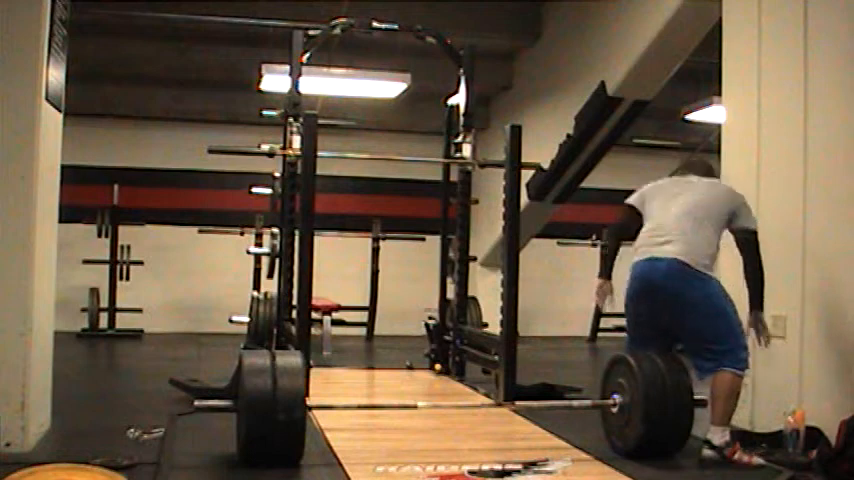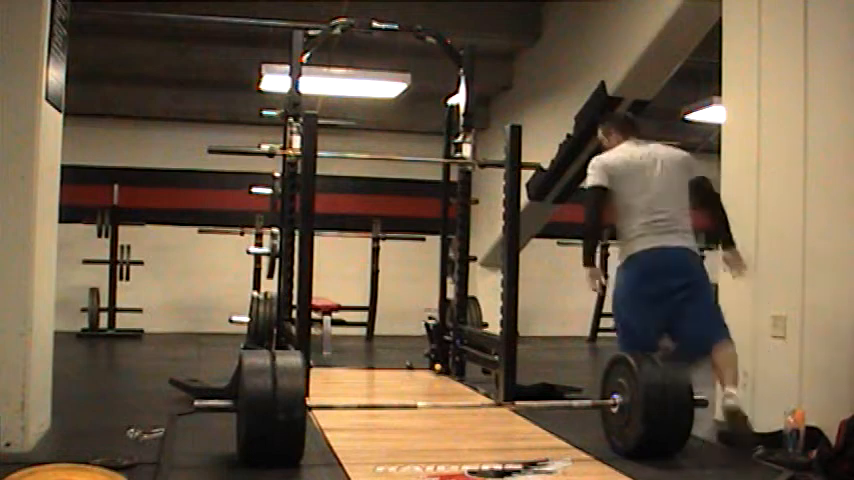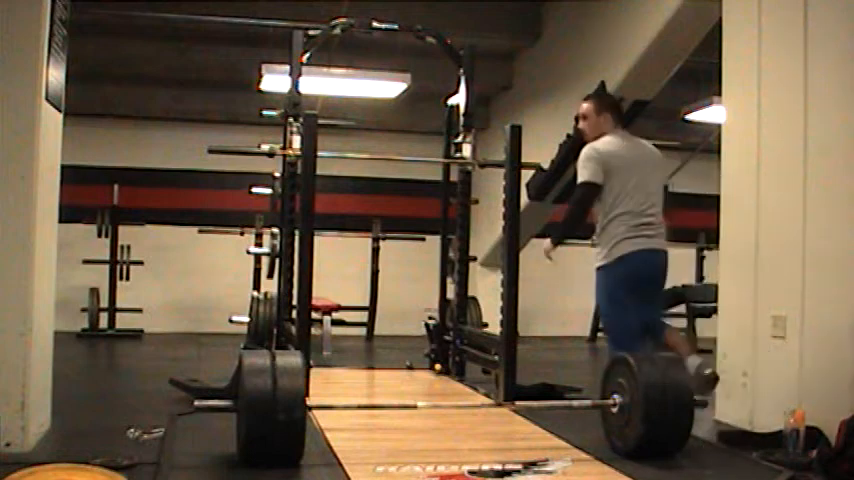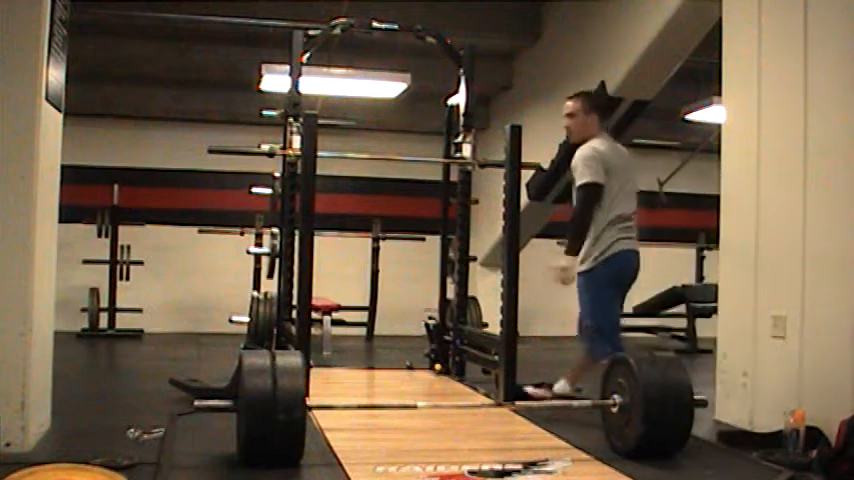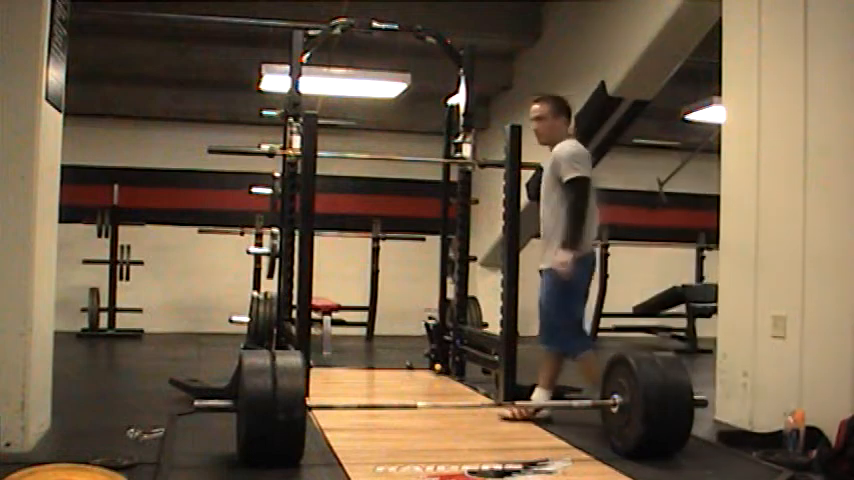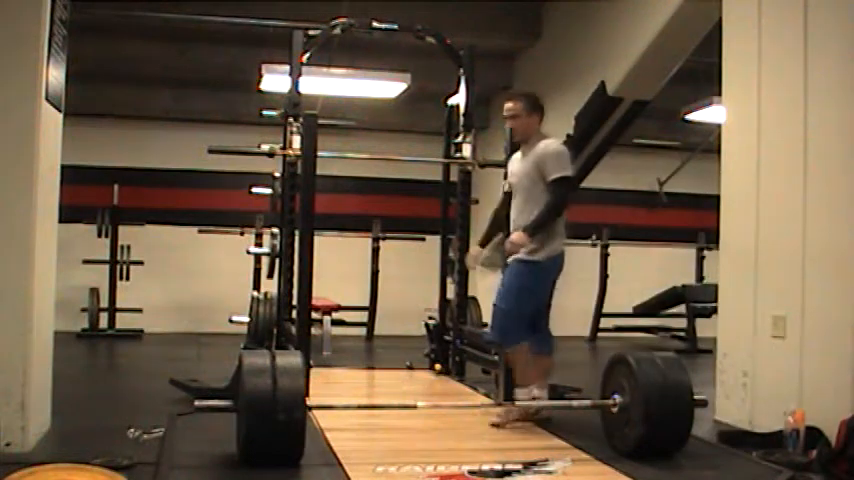
dt=0.3s
person 1, frame 1
left shoulder: (655, 187)
right shoulder: (731, 196)
left elbow: (618, 229)
right elbow: (751, 256)
left wrist: (605, 275)
right wrist: (756, 312)
left hip: (644, 269)
right hip: (688, 272)
left knee: (644, 353)
right knee: (729, 353)
right ankle: (718, 440)
person 1, frame 2
left shoulder: (603, 163)
right shoulder: (678, 157)
left elbow: (593, 210)
right elbow: (710, 199)
left wrist: (590, 262)
right wrist: (729, 246)
left hip: (640, 259)
right hip: (684, 255)
left knee: (636, 347)
right knee: (711, 334)
right ankle: (731, 397)
person 1, frame 3
left shoulder: (595, 151)
right shoulder: (652, 153)
left elbow: (583, 202)
left wrist: (555, 238)
left hip: (620, 256)
right hip: (655, 252)
left knee: (626, 345)
right knee: (649, 324)
right ankle: (695, 363)
person 1, frame 4
left shoulder: (589, 153)
right shoulder: (619, 152)
left elbow: (585, 206)
left wrist: (570, 254)
left hip: (602, 257)
right hip: (624, 252)
left knee: (603, 338)
right knee: (594, 331)
right ankle: (563, 388)
person 1, frame 5
left shoulder: (567, 151)
right shoulder: (563, 154)
left elbow: (578, 201)
left wrist: (568, 249)
left hip: (568, 260)
right hip: (560, 259)
left knee: (567, 335)
right knee: (553, 334)
right ankle: (540, 401)
person 1, frame 6
left shoulder: (552, 151)
right shoulder: (516, 159)
left elbow: (560, 199)
right elbow: (506, 207)
left wrist: (527, 233)
right wrist: (484, 242)
left hip: (538, 256)
right hip: (521, 255)
left knee: (506, 324)
right knee: (534, 328)
left ankle: (528, 397)
right ankle: (539, 399)
